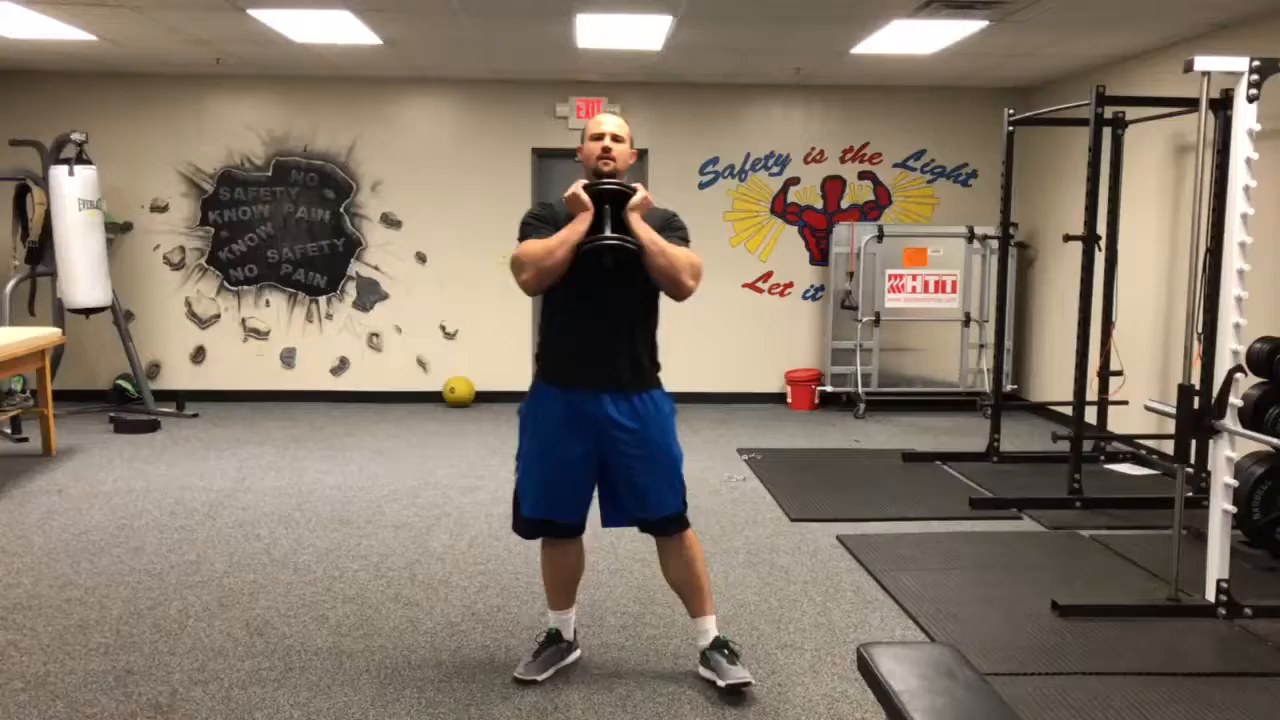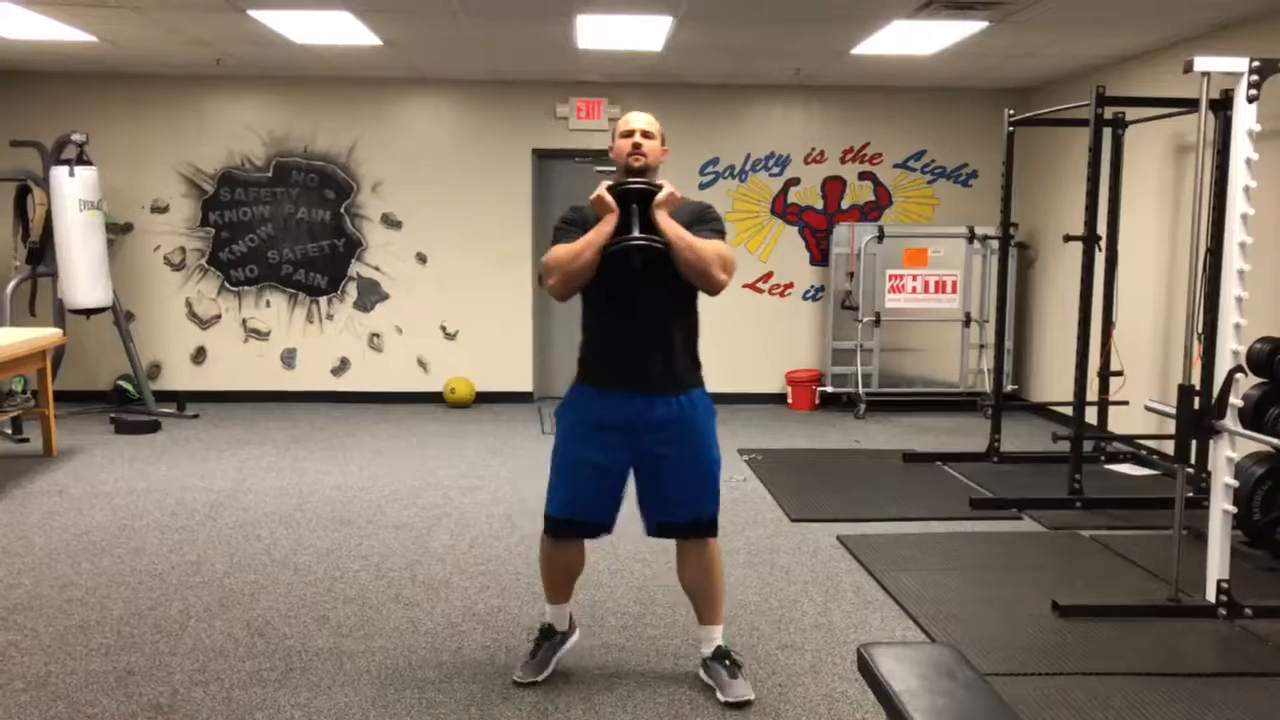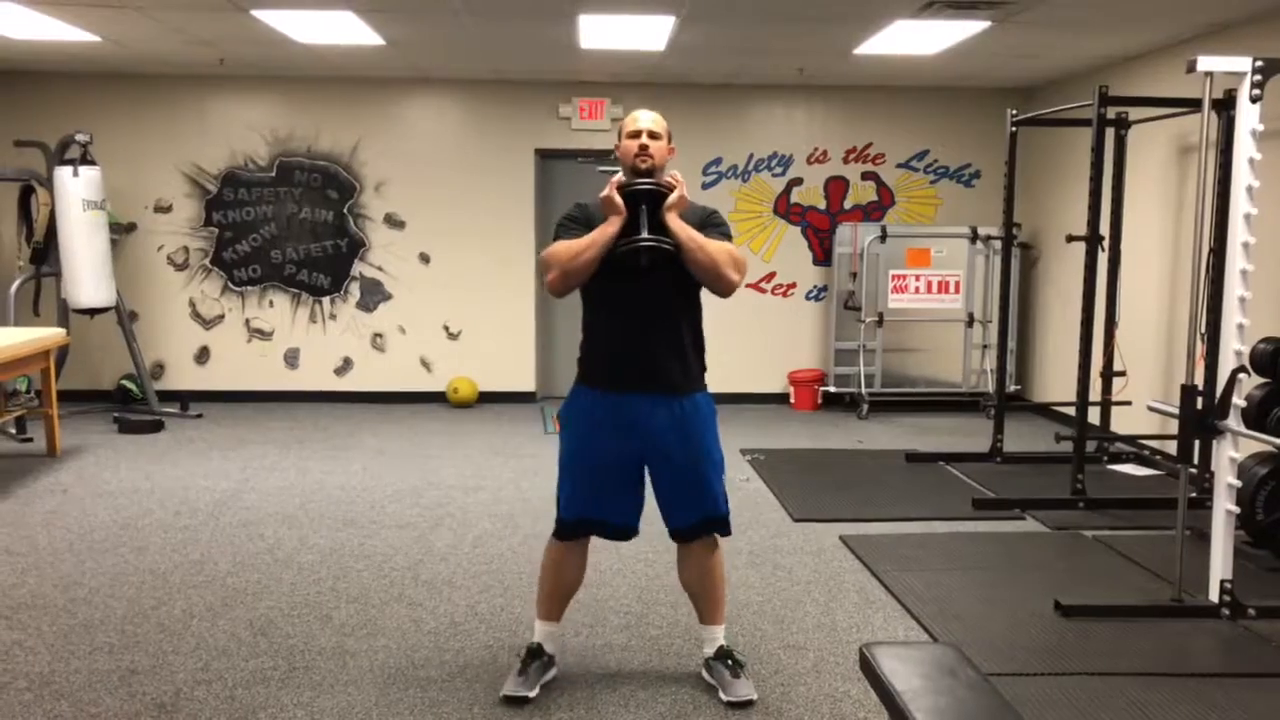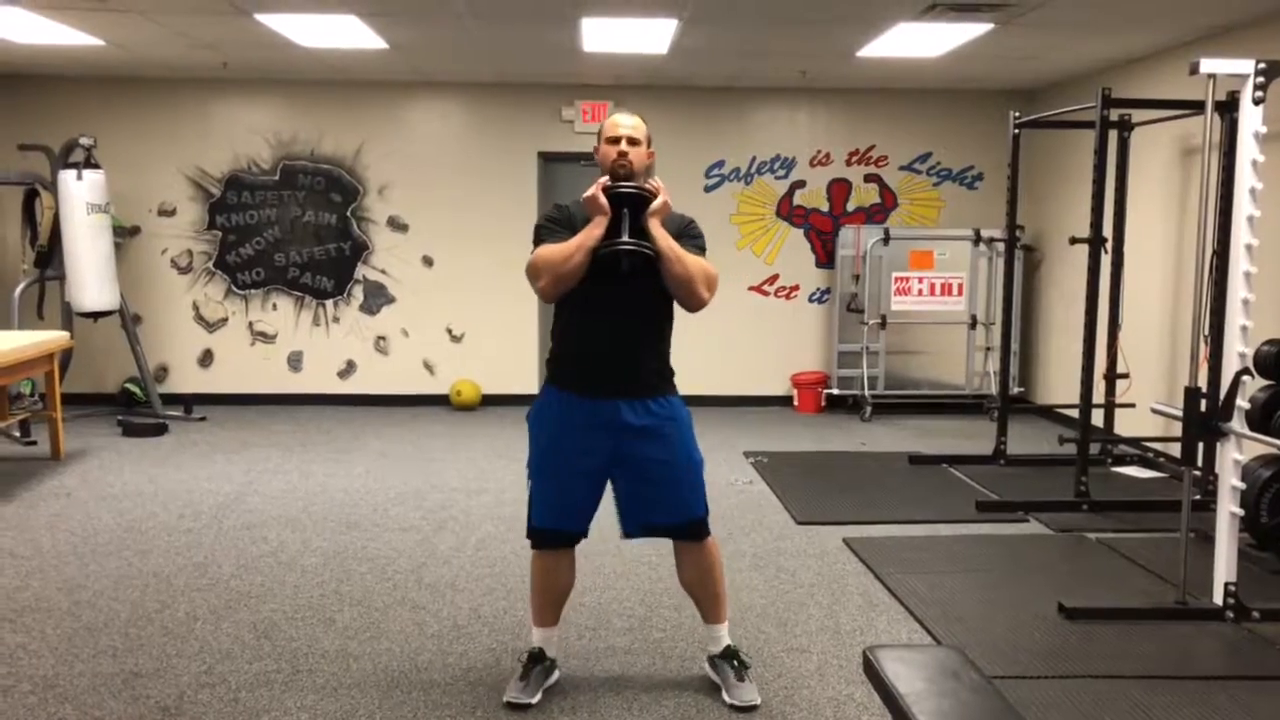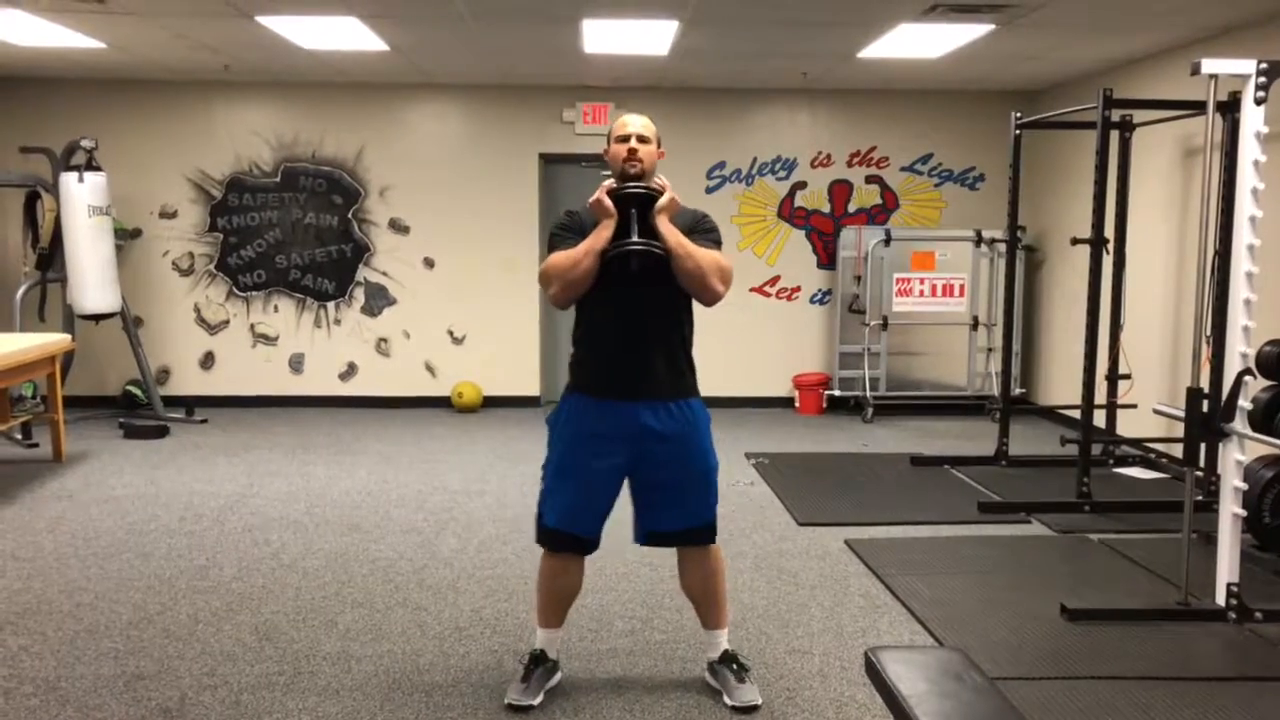
dt=0.3s
person 1, frame 1
left shoulder: (660, 221)
right shoulder: (549, 216)
left elbow: (684, 283)
right elbow: (530, 275)
left wrist: (634, 222)
right wrist: (583, 219)
left hip: (637, 398)
right hip: (560, 397)
left knee: (669, 521)
right knee: (555, 523)
left ankle: (711, 644)
right ankle: (563, 635)
person 1, frame 2
left shoulder: (695, 214)
right shoulder: (582, 216)
left elbow: (715, 276)
right elbow: (558, 282)
left wrist: (662, 217)
right wrist: (609, 220)
left hip: (677, 399)
right hip: (597, 398)
left knee: (697, 528)
right knee: (565, 523)
left ankle: (713, 652)
right ankle: (558, 626)
person 1, frame 3
left shoulder: (701, 218)
right shoulder: (587, 215)
left elbow: (728, 278)
right elbow: (556, 278)
left wrist: (672, 218)
right wrist: (614, 220)
left hip: (680, 399)
right hip: (600, 398)
left knee: (700, 527)
right knee: (572, 527)
left ankle: (716, 651)
right ankle: (542, 648)
person 1, frame 4
left shoulder: (678, 226)
right shoulder: (565, 217)
left elbow: (698, 295)
right elbow: (546, 281)
left wrist: (654, 225)
right wrist: (597, 221)
left hip: (653, 406)
right hip: (571, 403)
left knee: (692, 528)
right knee: (552, 534)
left ankle: (721, 650)
right ankle: (542, 655)
person 1, frame 5
left shoulder: (692, 221)
right shoulder: (578, 222)
left elbow: (713, 288)
right elbow: (558, 289)
left wrist: (663, 222)
right wrist: (607, 224)
left hip: (673, 407)
right hip: (591, 407)
left knee: (696, 534)
right knee: (564, 538)
left ankle: (720, 655)
right ankle: (544, 656)
